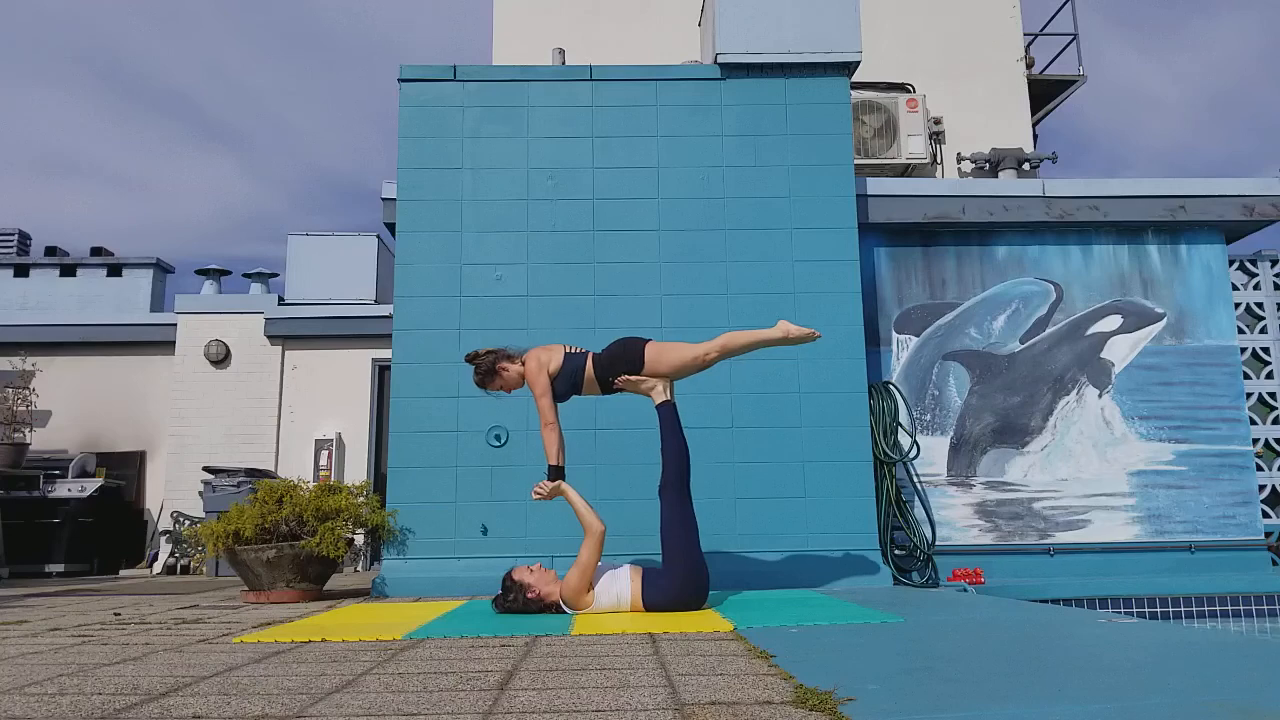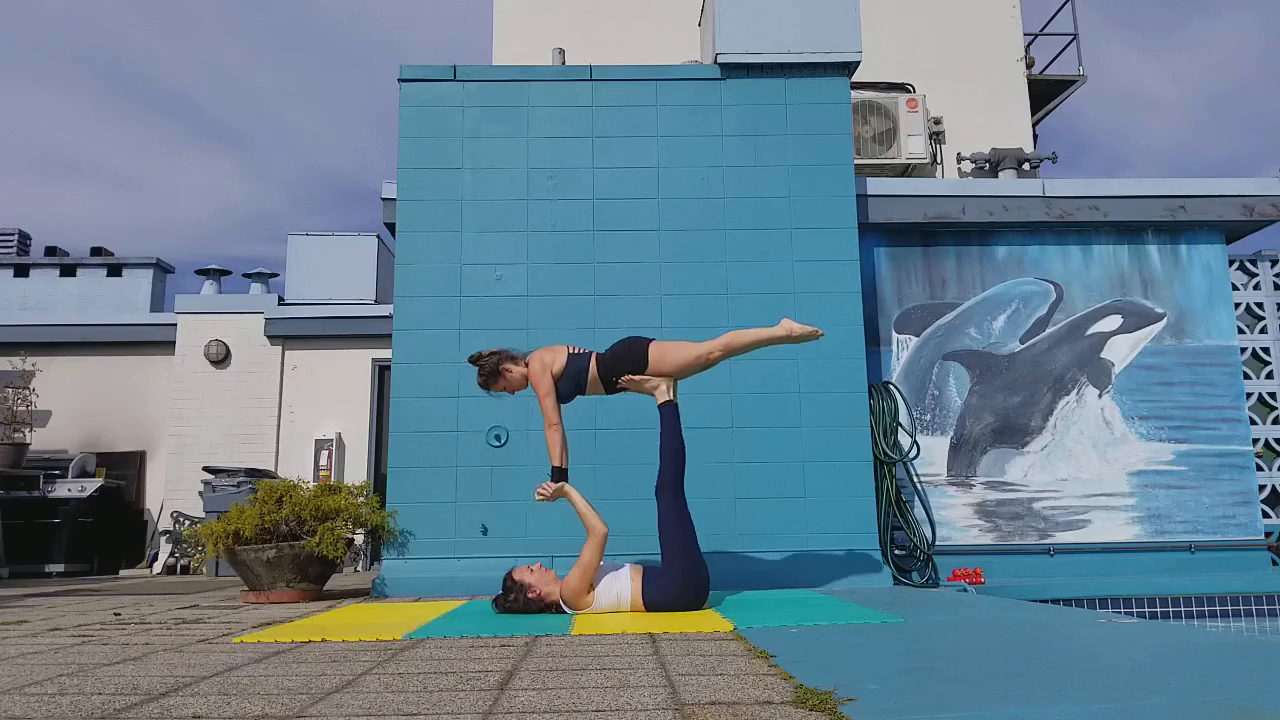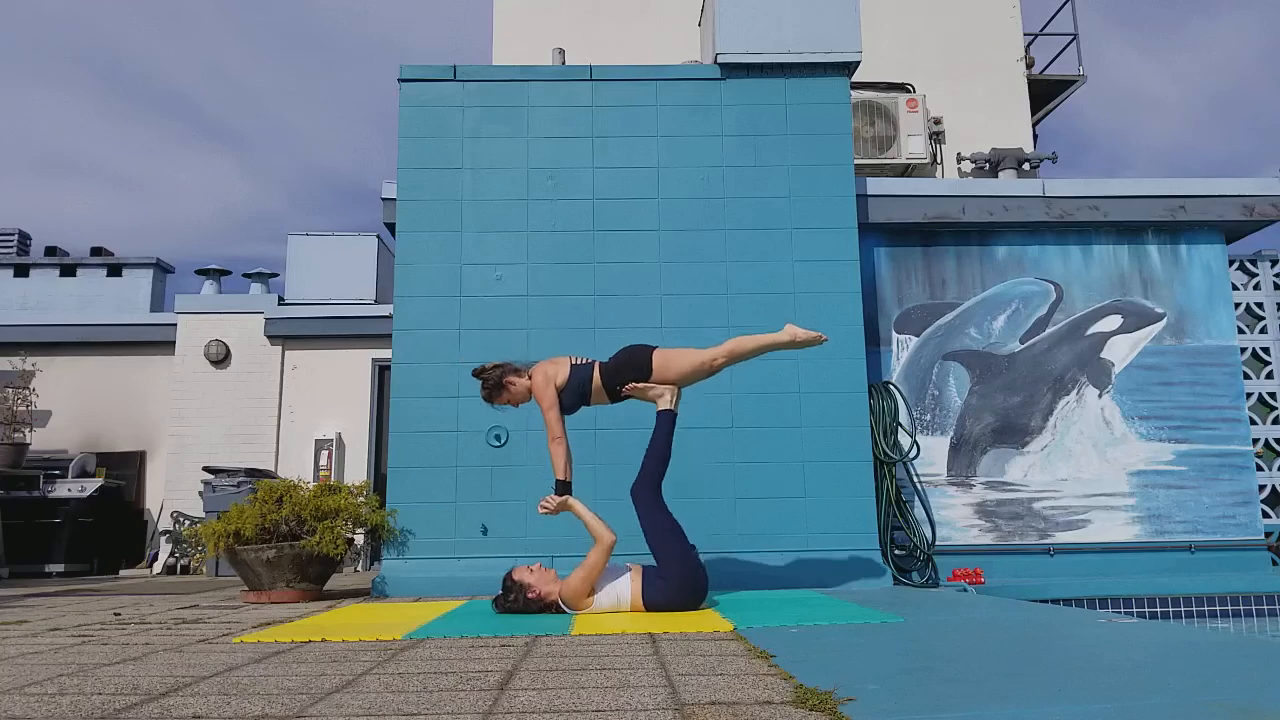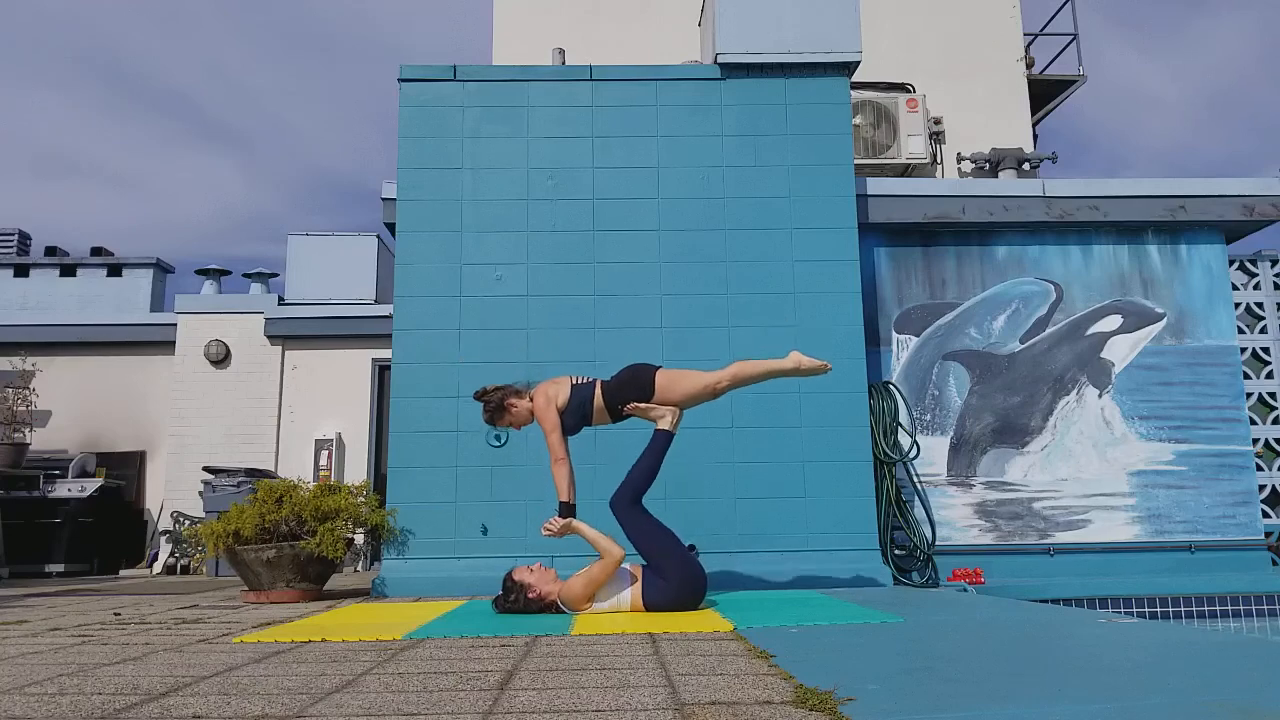
dt=0.3s
person 1, frame 1
left shoulder: (532, 365)
right shoulder: (540, 364)
left elbow: (549, 424)
right elbow: (553, 425)
left wrist: (555, 475)
right wrist: (558, 474)
left hip: (627, 363)
right hip: (623, 369)
left knee: (707, 353)
right knee: (706, 356)
left ankle: (778, 334)
right ankle: (778, 332)
person 1, frame 2
left shoulder: (537, 366)
right shoulder: (543, 365)
left elbow: (553, 426)
right elbow: (556, 426)
left wrist: (558, 476)
right wrist: (561, 476)
left hip: (629, 362)
right hip: (627, 368)
left knee: (712, 351)
right knee: (709, 355)
left ankle: (781, 332)
right ankle: (780, 330)
person 1, frame 3
left shoulder: (539, 379)
right shoulder: (547, 377)
left elbow: (556, 439)
right elbow: (560, 439)
left wrist: (561, 488)
right wrist: (565, 487)
left hip: (634, 370)
right hip: (632, 375)
left knee: (715, 359)
right knee: (714, 363)
left ankle: (786, 336)
right ankle: (786, 336)
person 1, frame 4
left shoulder: (541, 400)
right shoulder: (549, 398)
left elbow: (559, 460)
right elbow: (563, 461)
left wrist: (566, 511)
right wrist: (568, 511)
left hip: (635, 389)
right hip: (633, 393)
left knee: (718, 381)
right knee: (717, 384)
left ankle: (788, 364)
right ankle: (789, 362)
person 2, frame 1
left shoulder: (569, 596)
right shoulder: (571, 593)
right elbow: (596, 531)
right wrist: (565, 490)
left hip: (678, 587)
right hip: (682, 589)
right knee: (673, 490)
right ankle: (661, 399)
person 2, frame 2
left shoulder: (571, 594)
right shoulder: (571, 594)
right elbow: (599, 533)
right wrist: (568, 491)
left hip: (677, 587)
right hip: (682, 588)
right knee: (669, 489)
right ankle: (664, 399)
person 2, frame 3
left shoulder: (571, 593)
right shoulder: (571, 593)
right elbow: (607, 540)
right wrist: (571, 503)
left hip: (677, 587)
right hip: (681, 587)
right knee: (643, 491)
left ankle: (665, 405)
right ankle: (666, 406)
person 2, frame 4
left shoulder: (573, 589)
right shoulder: (571, 594)
right elbow: (615, 554)
right wrist: (574, 525)
left hip: (677, 585)
right hip: (681, 585)
right knee: (624, 502)
left ankle: (665, 426)
right ankle: (665, 426)
